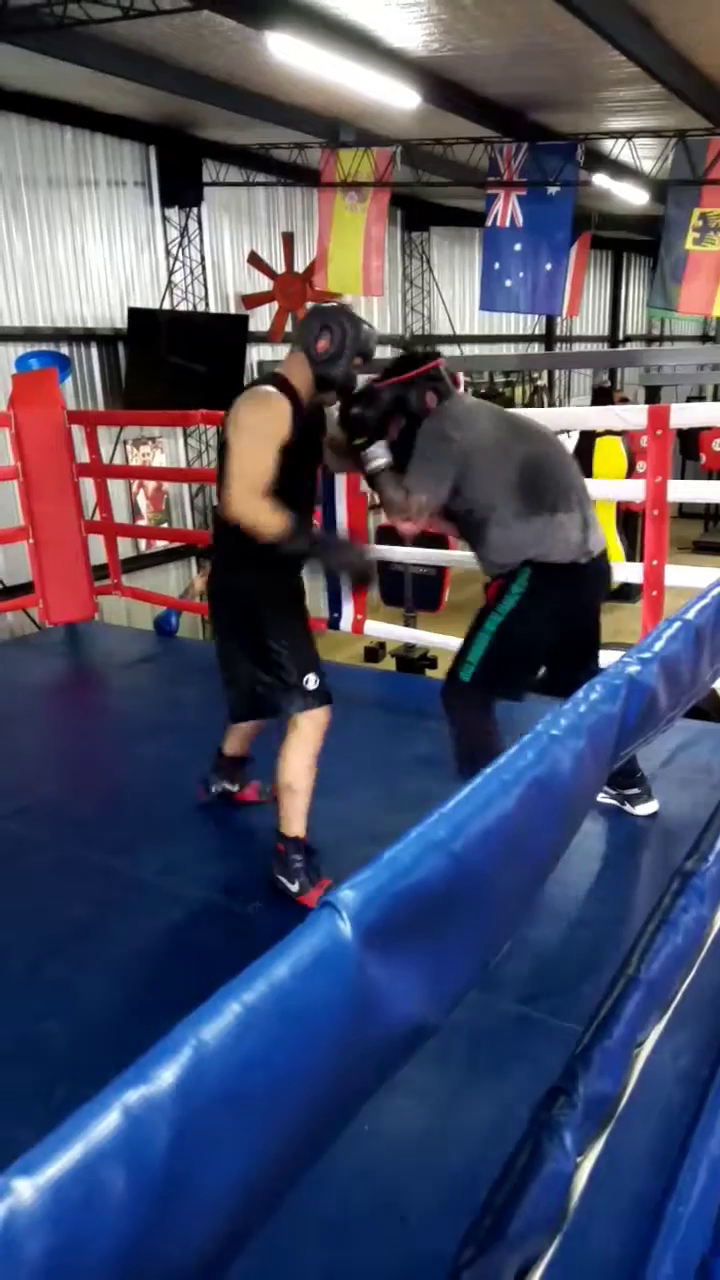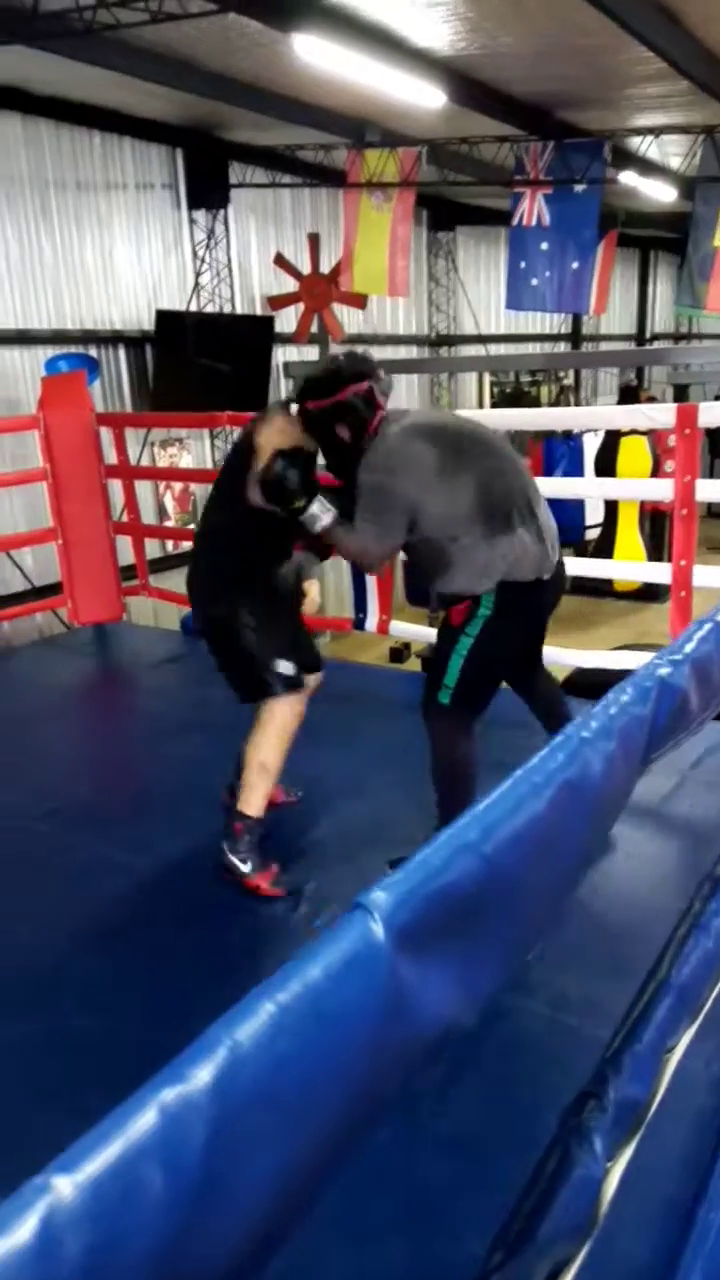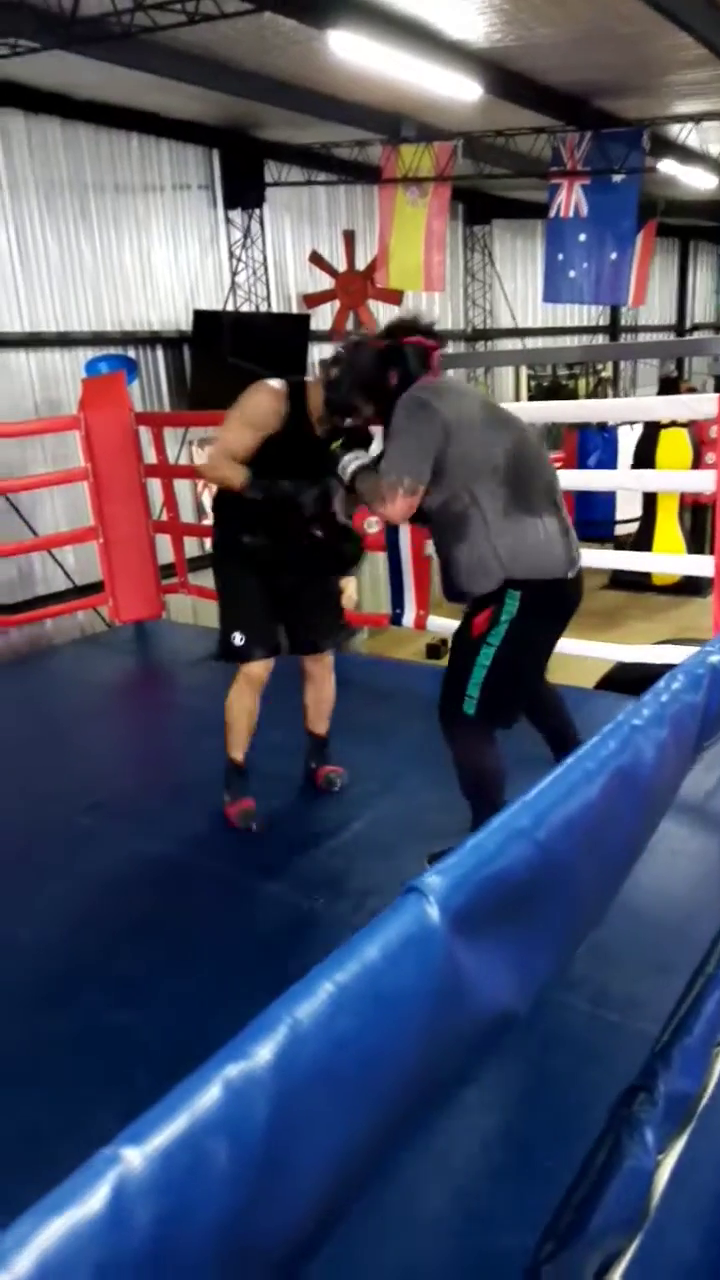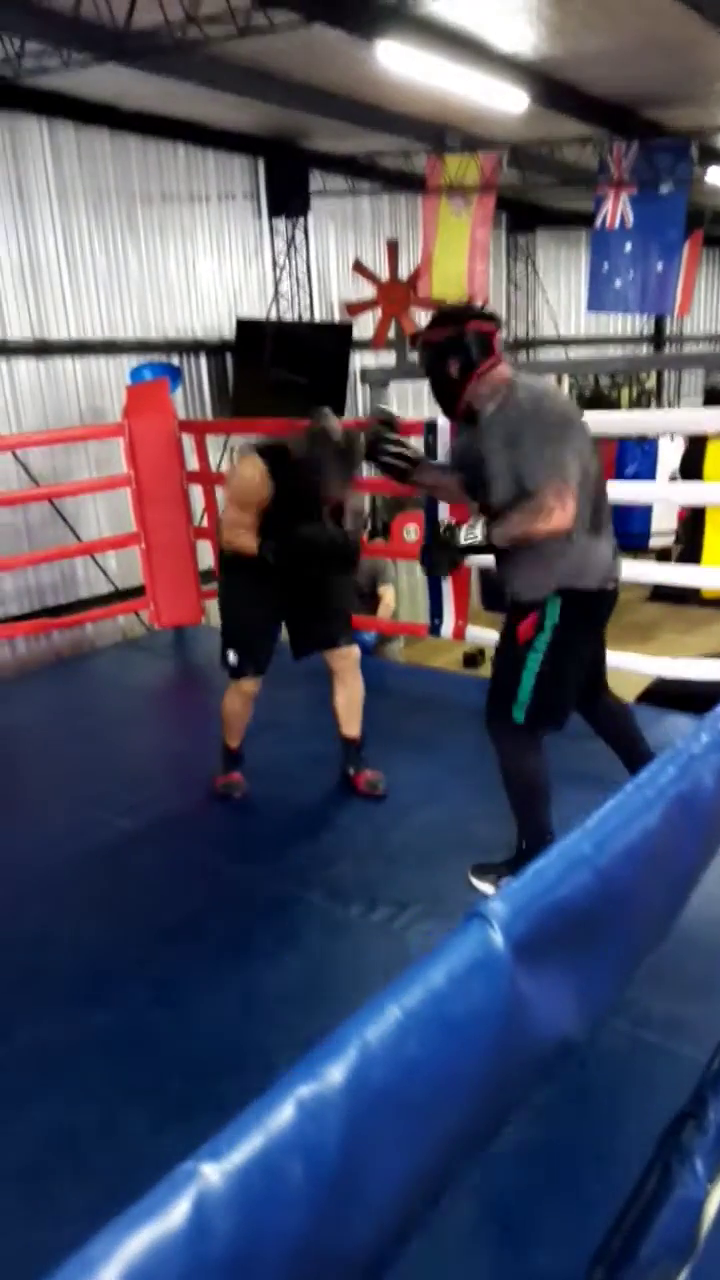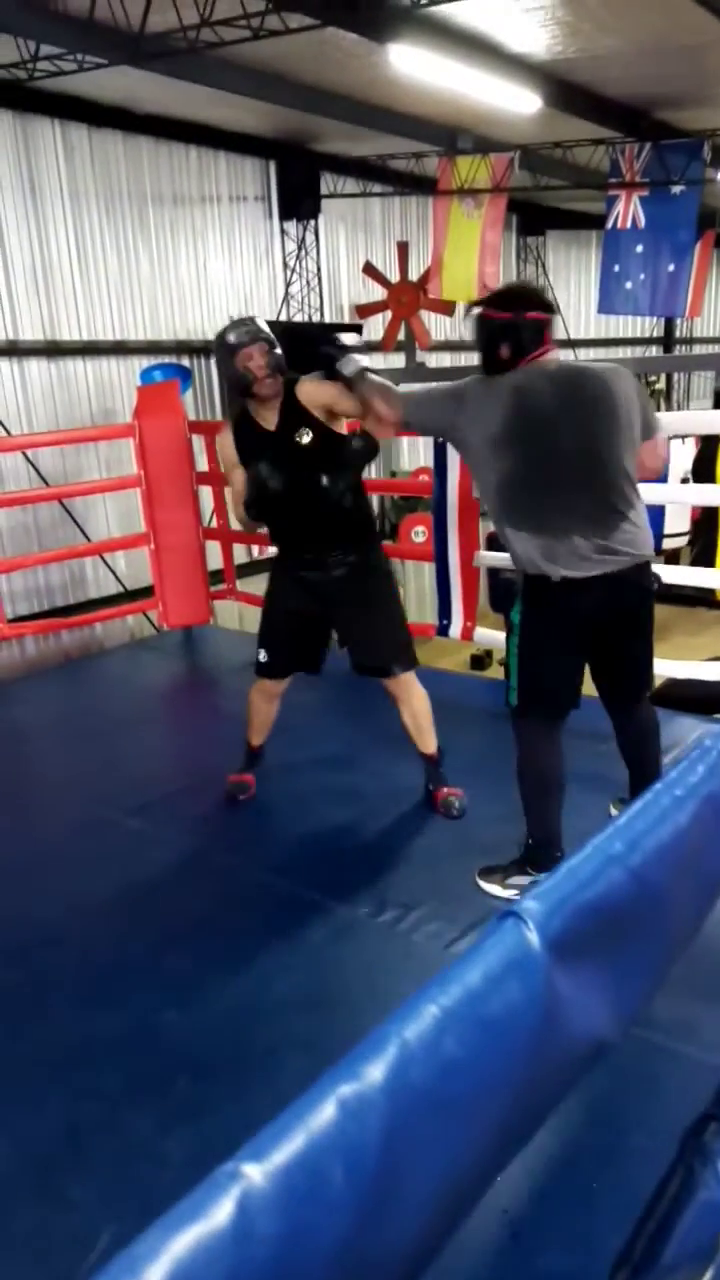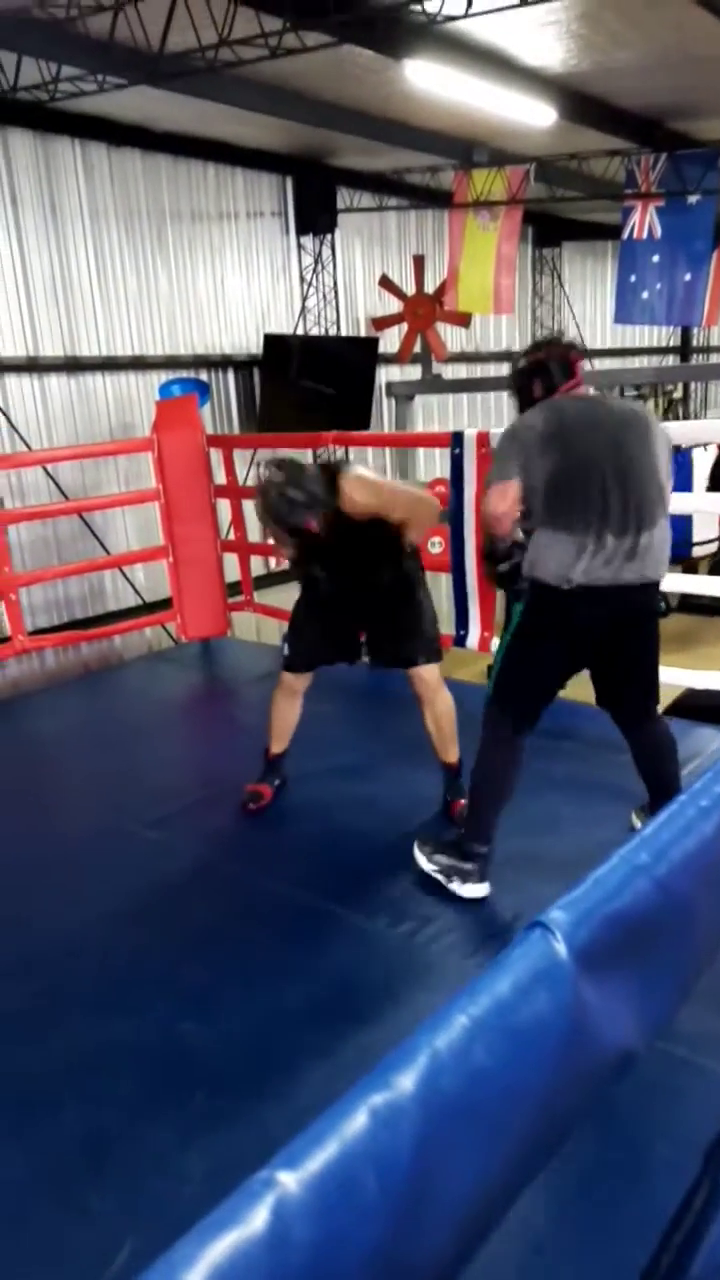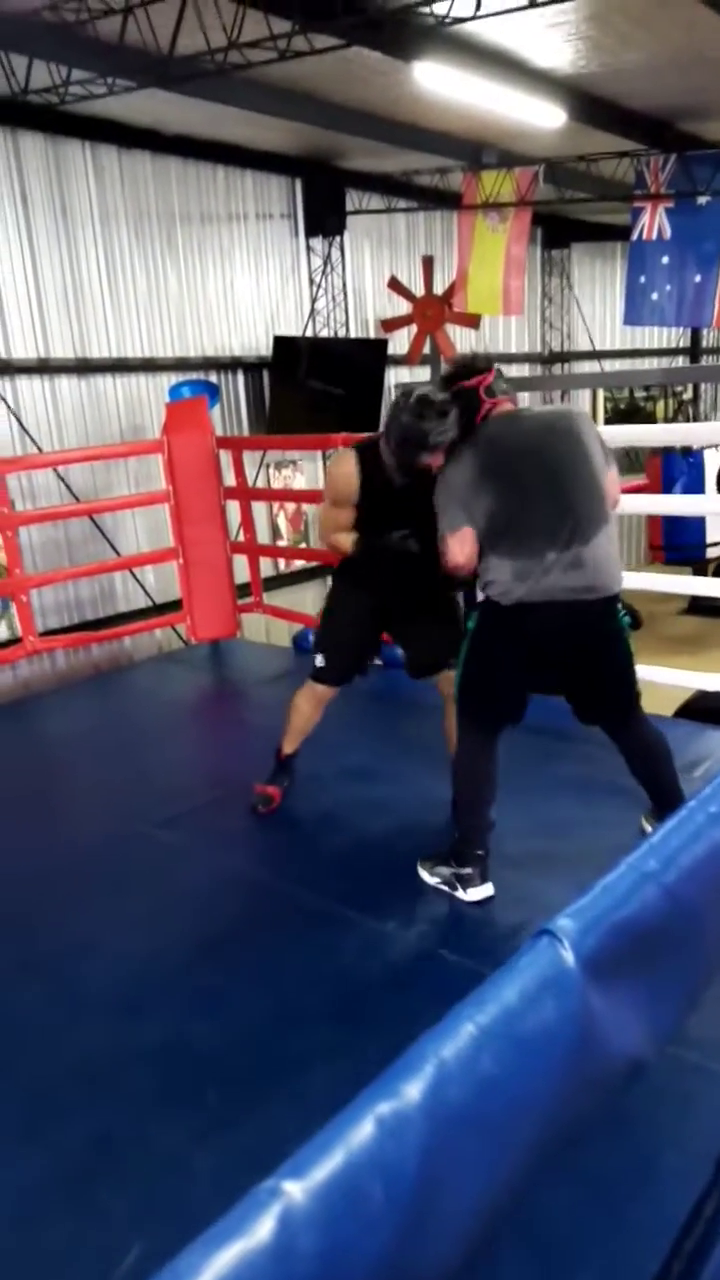
dt=0.4s
person 1, frame 1
left shoulder: (443, 429)
right shoulder: (477, 418)
left elbow: (408, 515)
right elbow: (453, 509)
left wrist: (370, 451)
left hip: (539, 575)
right hip: (582, 561)
left knee: (465, 695)
right knee: (579, 679)
right ankle: (630, 784)
person 1, frame 2
left shoulder: (383, 466)
right shoulder: (423, 427)
left elbow: (371, 553)
left wrist: (309, 504)
left hip: (500, 586)
right hip: (540, 567)
left knee: (447, 711)
right knee: (523, 669)
person 1, frame 3
left shoulder: (421, 406)
right shoulder: (463, 407)
left elbow: (392, 503)
right elbow: (436, 499)
left wrist: (348, 457)
left hip: (521, 585)
right hip: (553, 574)
left knee: (466, 717)
right knee: (526, 684)
person 1, frame 4
left shoulder: (530, 410)
right shoulder: (484, 419)
left elbow: (554, 513)
right elbow: (456, 482)
left wrist: (474, 534)
right wrist: (401, 460)
left hip: (560, 594)
right hip: (581, 581)
left knee: (512, 722)
right knee: (588, 692)
left ankle: (534, 862)
person 1, frame 5
left shoulder: (482, 399)
right shoulder: (617, 384)
left elbow: (386, 412)
right elbow: (652, 464)
left hip: (554, 585)
right hip: (629, 572)
left knee: (537, 721)
right knee: (629, 697)
left ankle: (543, 862)
person 1, frame 6
left shoulder: (527, 429)
right shoulder: (643, 421)
left elbow: (499, 512)
right elbow: (660, 506)
left wrist: (503, 551)
left hip: (559, 596)
right hip: (636, 592)
left knee: (507, 719)
right knee: (640, 713)
left ankle: (470, 856)
person 1, frame 7
left shoulder: (460, 465)
right shoulder: (574, 422)
left elbow: (459, 557)
right elbow: (611, 497)
left hip: (514, 612)
right hip: (595, 601)
left knee: (478, 730)
right knee: (625, 719)
left ankle: (468, 864)
right ankle: (677, 821)
person 2, frame 1
left shoulder: (303, 407)
right shoulder: (268, 405)
right elbow: (244, 503)
right wrist: (324, 546)
left hip: (262, 580)
right hip: (253, 584)
left knee: (272, 689)
right knee: (310, 711)
left ankle: (225, 773)
right ankle: (294, 861)
person 2, frame 2
left shoulder: (297, 433)
right shoulder: (290, 426)
right elbow: (268, 496)
left hip: (258, 573)
right hip: (228, 579)
left knee: (306, 673)
right knee: (287, 696)
left ankle: (248, 780)
right ankle: (243, 839)
person 2, frame 3
right shoulder: (273, 399)
right elbow: (219, 464)
left wrist: (337, 531)
right wrist: (282, 490)
left hip: (301, 547)
right hip: (242, 550)
left knee: (320, 659)
right knee: (255, 668)
left ankle: (318, 756)
right ankle: (235, 778)
person 2, frame 4
left shoulder: (341, 459)
right shoulder: (256, 472)
left elbow: (342, 518)
right elbow: (233, 536)
left wrist: (345, 543)
right wrist: (283, 552)
left hip: (313, 568)
right hip: (252, 570)
left knee: (347, 657)
right knee: (246, 681)
left ankle: (354, 760)
right ankle: (231, 763)
person 2, frame 5
left shoulder: (312, 392)
right shoulder: (233, 439)
right elbow: (247, 516)
left wrist: (353, 458)
right wrist: (258, 497)
left hip: (358, 564)
right hip: (295, 573)
left knee: (398, 676)
right knee: (270, 679)
left ankle: (435, 775)
right ankle: (251, 762)
person 2, frame 6
left shoulder: (353, 487)
right shoulder: (272, 504)
left elbow: (426, 508)
left wrist: (397, 568)
right wrist: (306, 566)
left hip: (391, 582)
right hip: (329, 588)
left knee: (428, 678)
right knee: (292, 678)
left ankle: (454, 788)
right ankle: (272, 772)
person 2, frame 7
left shoulder: (451, 461)
right shoulder: (351, 467)
right elbow: (332, 534)
right wrist: (382, 548)
left hip: (423, 582)
right hip: (359, 584)
left knee: (457, 681)
right knee: (322, 687)
right ankle: (281, 770)
